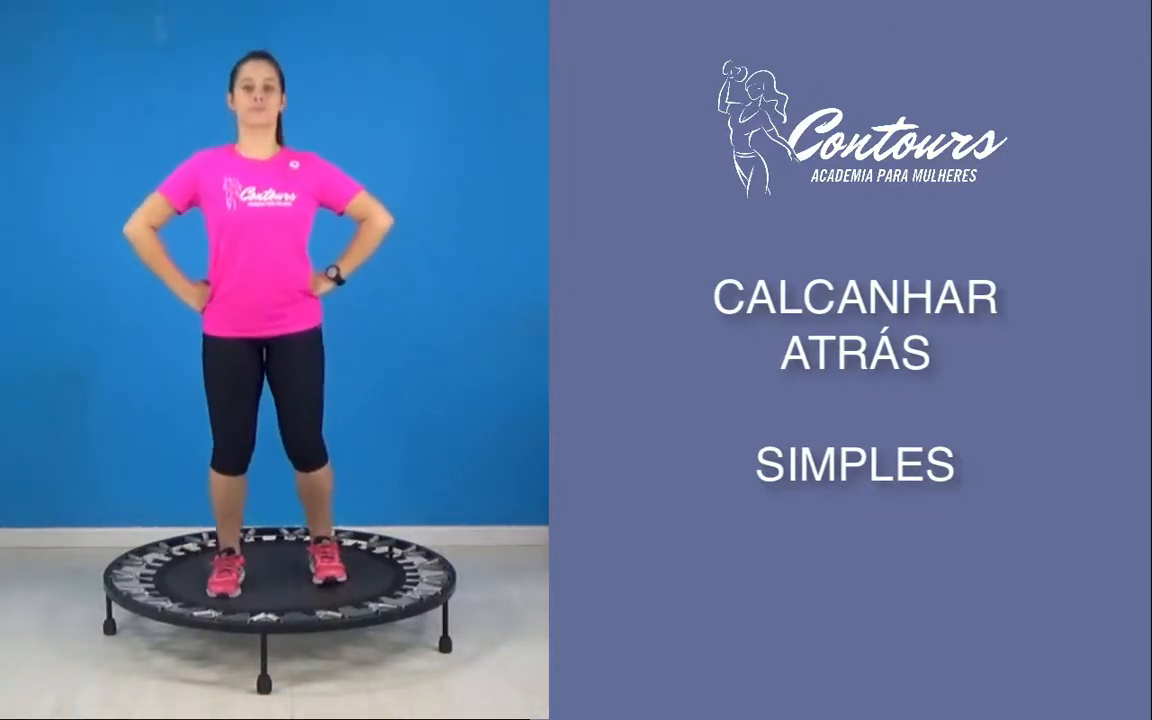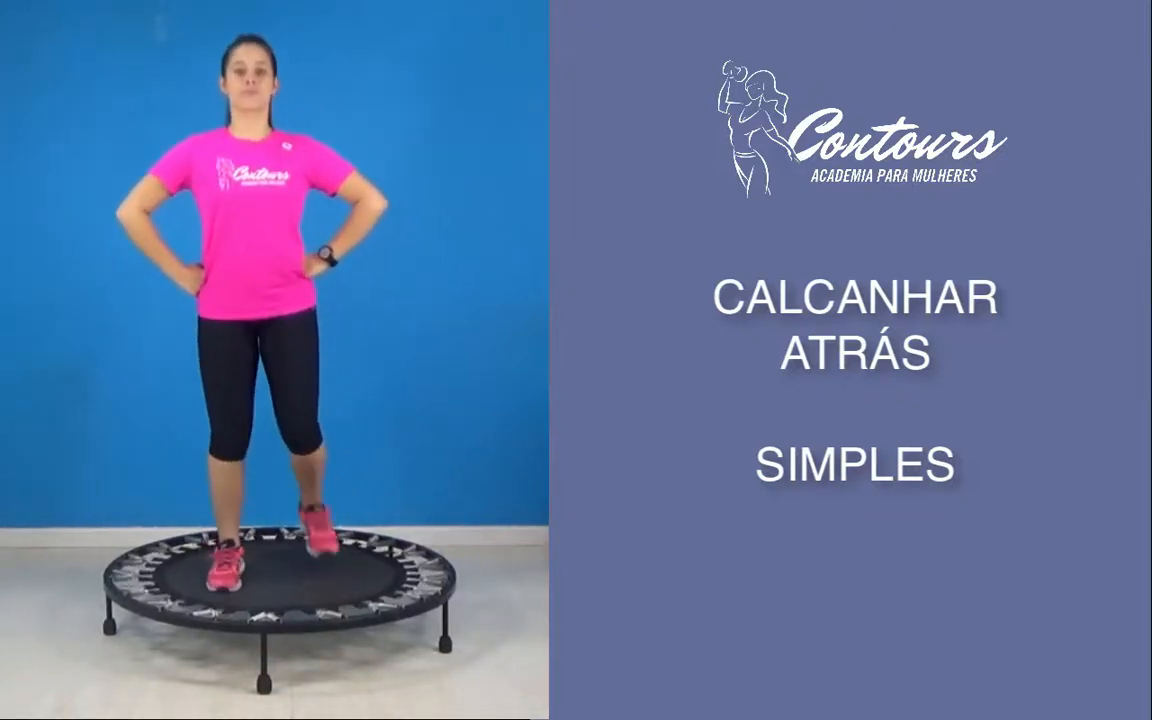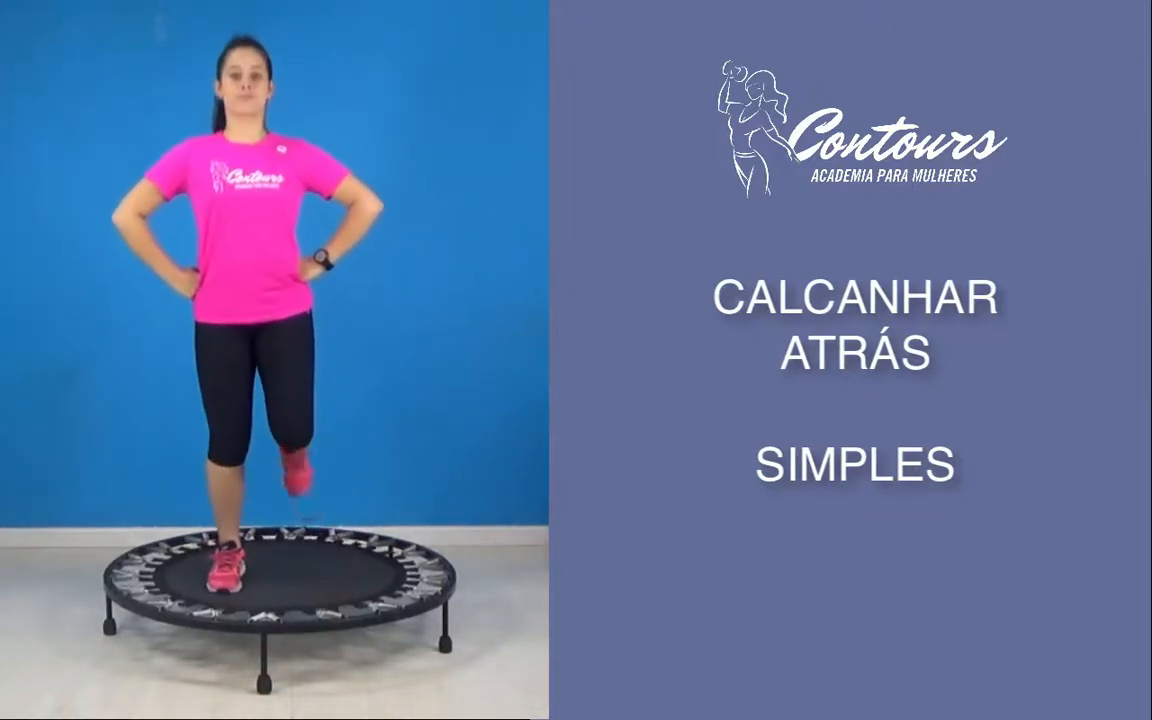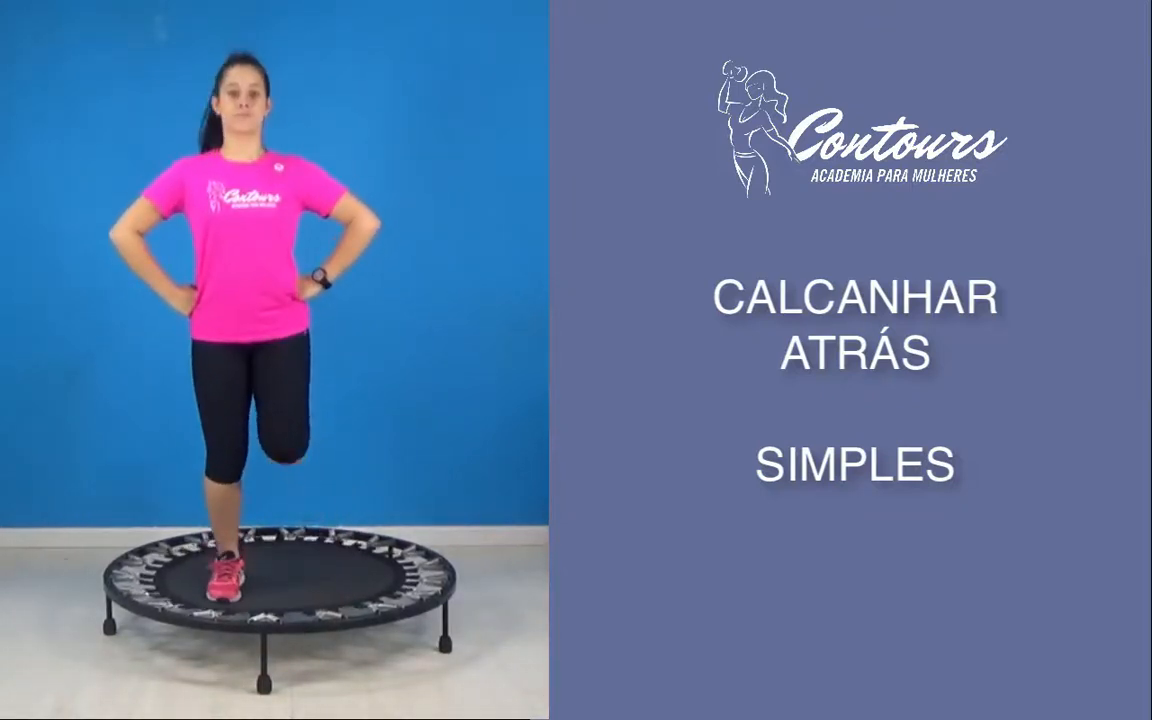
dt=0.1s
person 1, frame 1
left shoulder: (310, 170)
right shoulder: (204, 168)
left elbow: (378, 220)
right elbow: (138, 227)
left wrist: (332, 277)
right wrist: (187, 288)
left hip: (297, 331)
right hip: (227, 333)
left knee: (306, 446)
right knee: (231, 450)
left ankle: (323, 542)
right ankle: (228, 554)
person 1, frame 2
left shoulder: (303, 152)
right shoulder: (196, 151)
left elbow: (372, 201)
right elbow: (131, 211)
left wrist: (326, 258)
right wrist: (180, 272)
left hip: (291, 311)
right hip: (221, 315)
left knee: (300, 428)
right knee: (228, 434)
left ankle: (313, 508)
right ankle: (228, 547)
person 1, frame 3
left shoulder: (298, 155)
right shoulder: (192, 155)
left elbow: (367, 204)
right elbow: (127, 215)
left wrist: (322, 261)
right wrist: (176, 276)
left hip: (287, 314)
right hip: (218, 319)
left knee: (293, 429)
right knee: (227, 439)
left ankle: (292, 455)
right ankle: (228, 548)
person 1, frame 4
left shoulder: (295, 173)
right shoulder: (189, 173)
left elbow: (365, 222)
right elbow: (125, 233)
left wrist: (320, 279)
right wrist: (173, 293)
left hip: (284, 333)
right hip: (215, 336)
left knee: (285, 445)
right knee: (225, 455)
left ankle: (282, 426)
right ankle: (227, 558)
